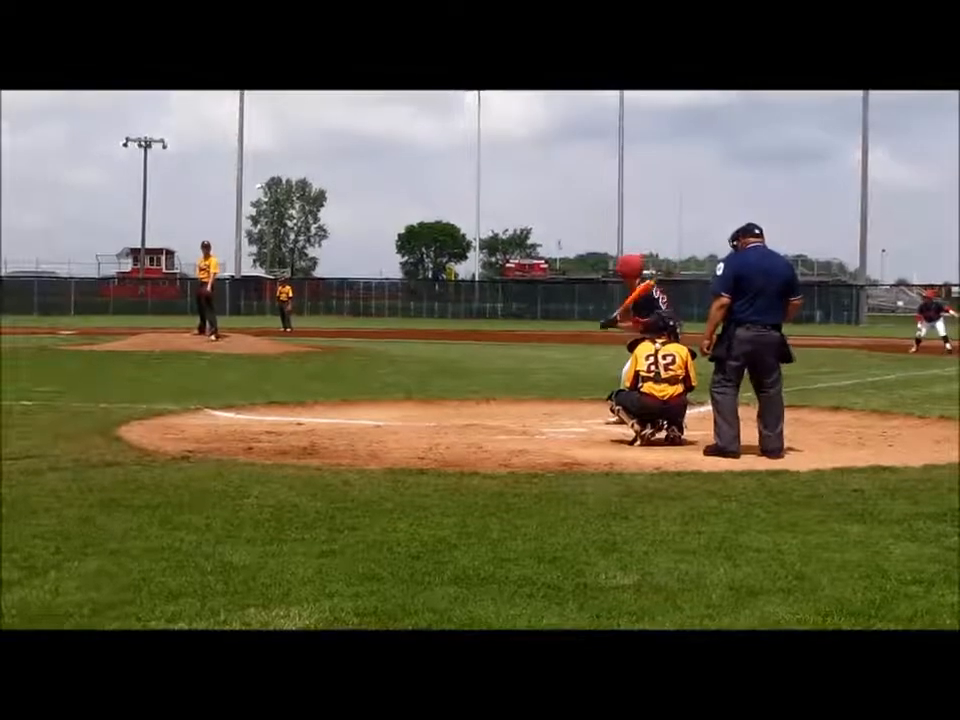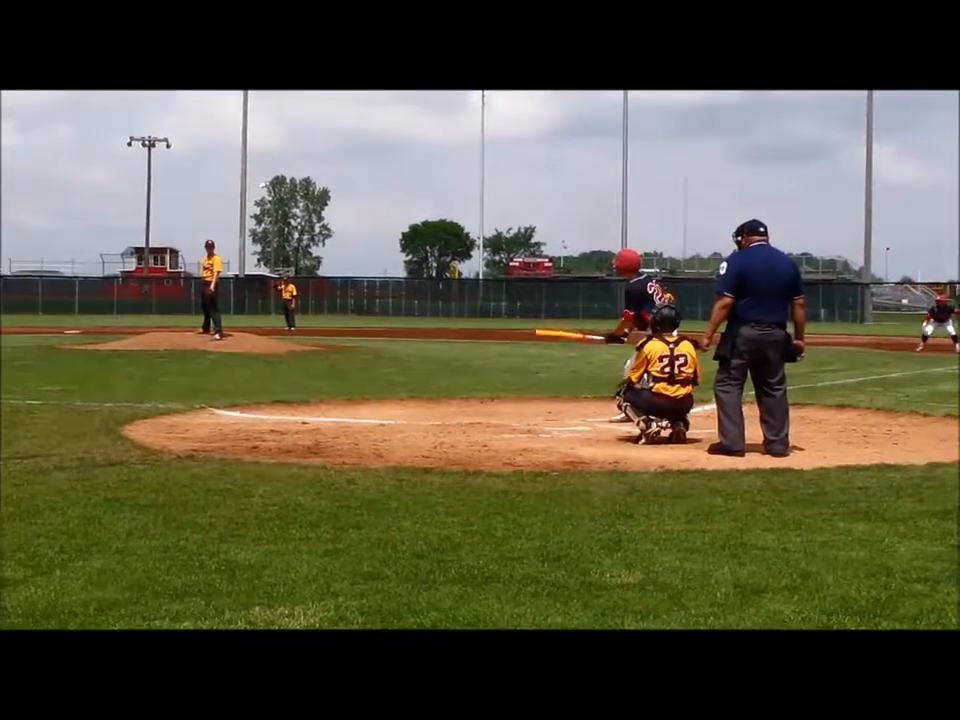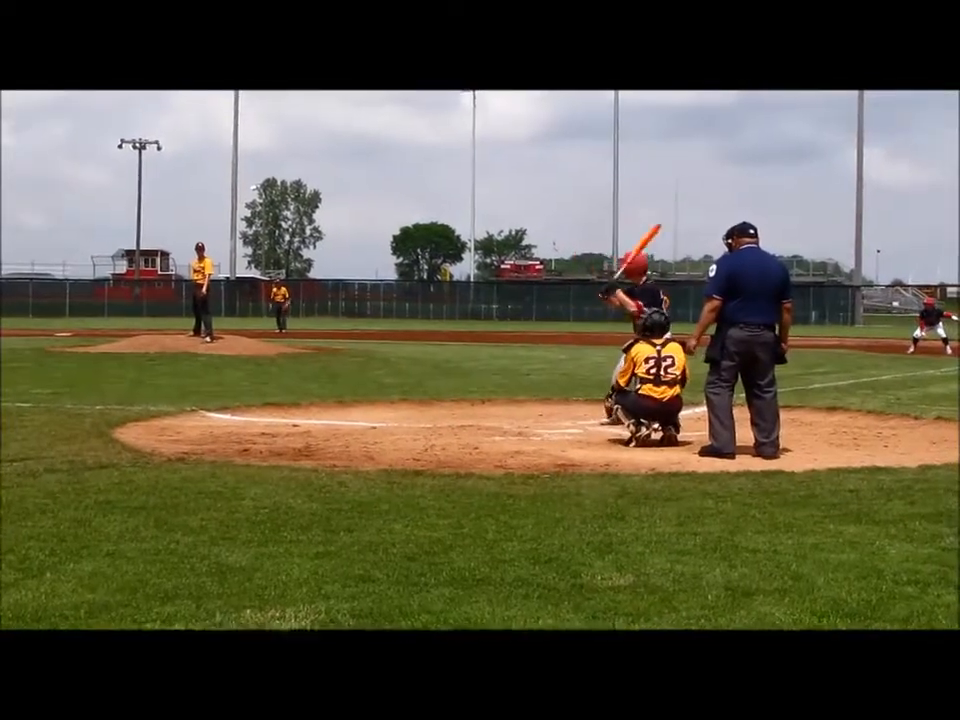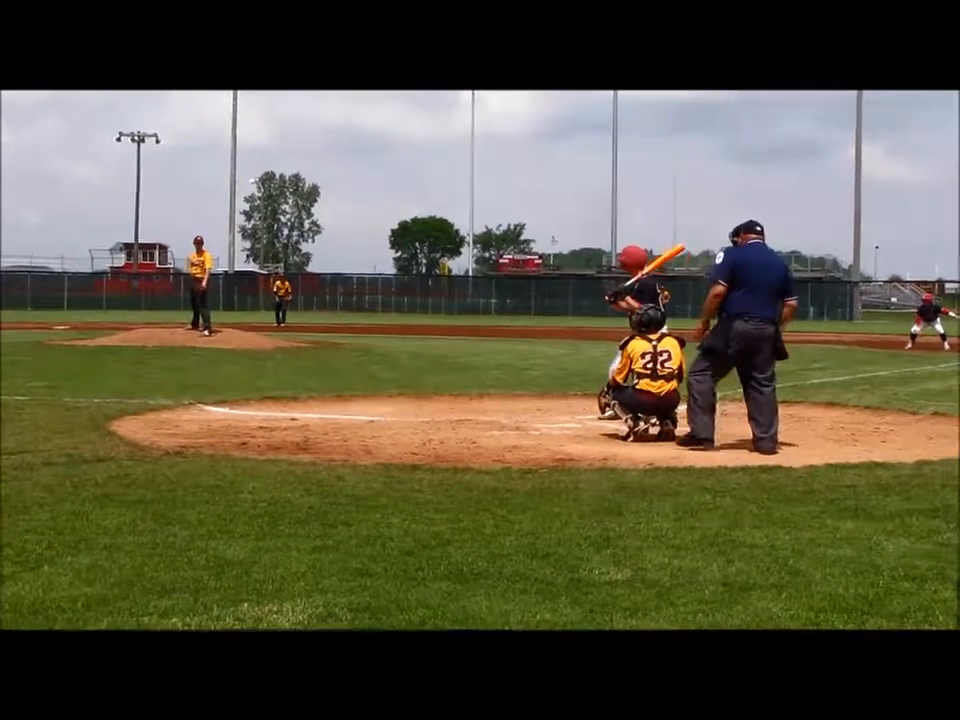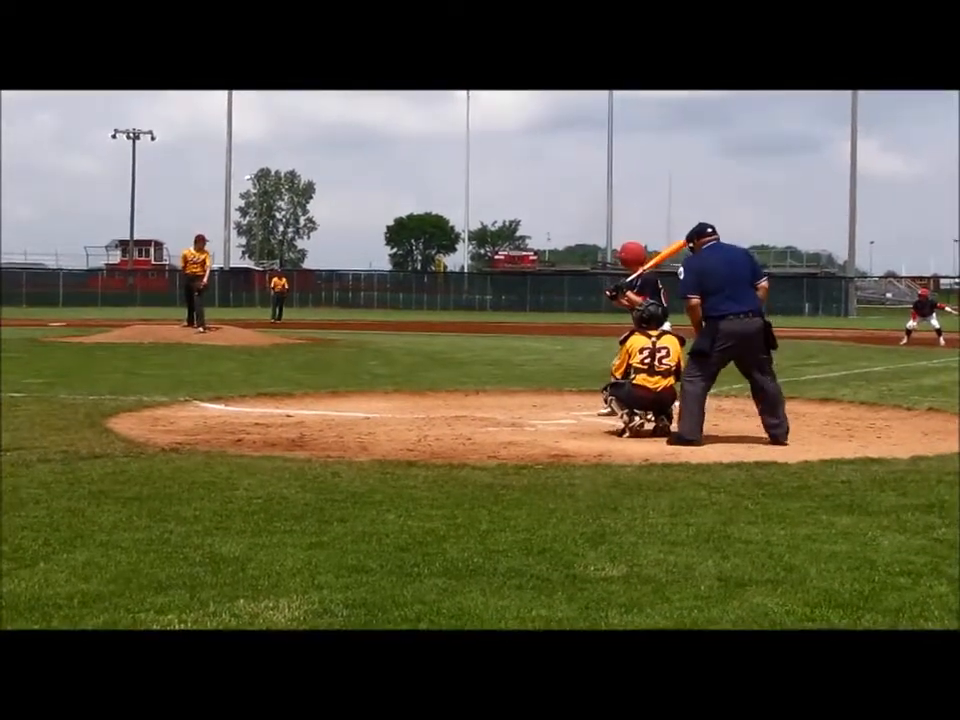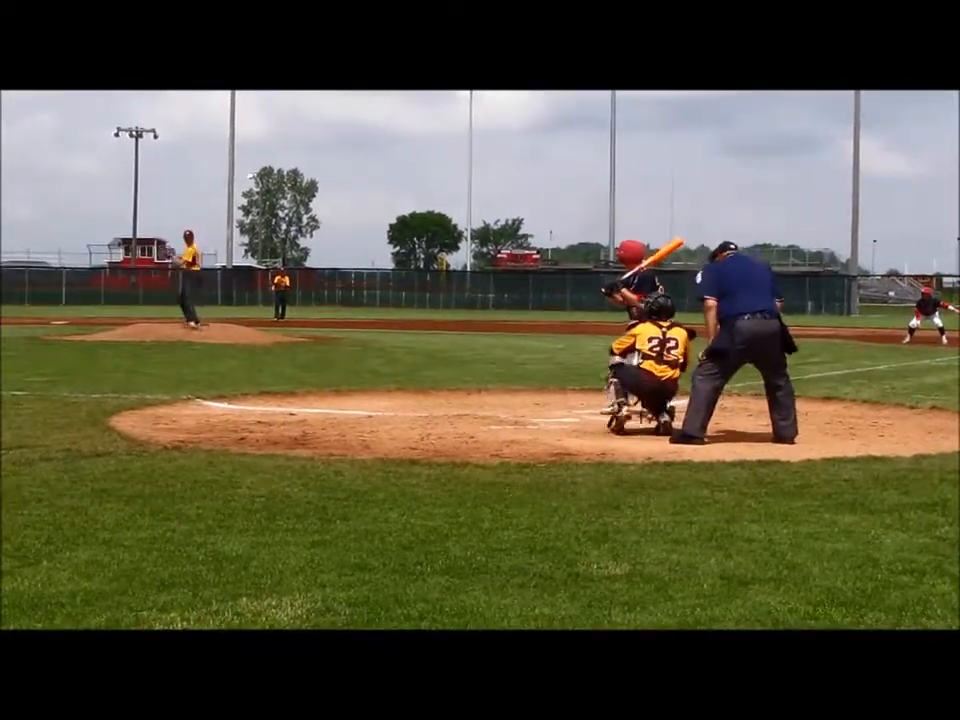
dt=0.7s
person 1, frame 1
left shoulder: (733, 261)
right shoulder: (784, 264)
left elbow: (722, 302)
right elbow: (795, 302)
left wrist: (708, 336)
left hip: (738, 335)
right hip: (771, 336)
left knee: (724, 387)
right knee: (770, 390)
left ankle: (727, 444)
right ankle: (773, 445)
person 1, frame 2
left shoulder: (737, 260)
right shoulder: (788, 263)
left elbow: (724, 302)
right elbow: (798, 303)
left wrist: (708, 334)
right wrist: (799, 337)
left hip: (742, 334)
right hip: (775, 335)
left knee: (728, 385)
right knee: (774, 389)
left ankle: (731, 443)
right ankle: (778, 443)
person 1, frame 3
left shoulder: (727, 263)
right shoulder: (778, 266)
left elbow: (713, 305)
right elbow: (786, 308)
left wrist: (695, 337)
right wrist: (783, 340)
left hip: (733, 335)
right hip: (765, 337)
left knee: (719, 387)
right knee: (765, 391)
left ankle: (722, 445)
right ankle: (768, 445)
person 1, frame 4
left shoulder: (732, 254)
right shoulder: (780, 263)
left elbow: (718, 292)
right elbow: (791, 304)
left wrist: (704, 323)
right wrist: (774, 328)
left hip: (735, 327)
right hip: (766, 330)
left knee: (701, 374)
right knee: (763, 385)
left ankle: (701, 432)
right ankle: (766, 440)
person 1, frame 5
left shoulder: (693, 263)
right shoulder: (743, 254)
left elbow: (694, 303)
right elbow: (763, 287)
left wrist: (699, 332)
right wrist: (752, 314)
left hip: (720, 328)
right hip: (753, 325)
left knee: (695, 378)
right knee: (763, 379)
left ankle: (689, 433)
right ankle: (778, 431)
person 1, frame 6
left shoulder: (712, 269)
right shoulder: (762, 266)
left elbow: (710, 305)
right elbow: (777, 303)
left wrist: (711, 341)
left hip: (739, 328)
right hip: (771, 326)
left knee: (706, 377)
right knee: (779, 381)
left ankle: (692, 432)
right ankle: (786, 432)
